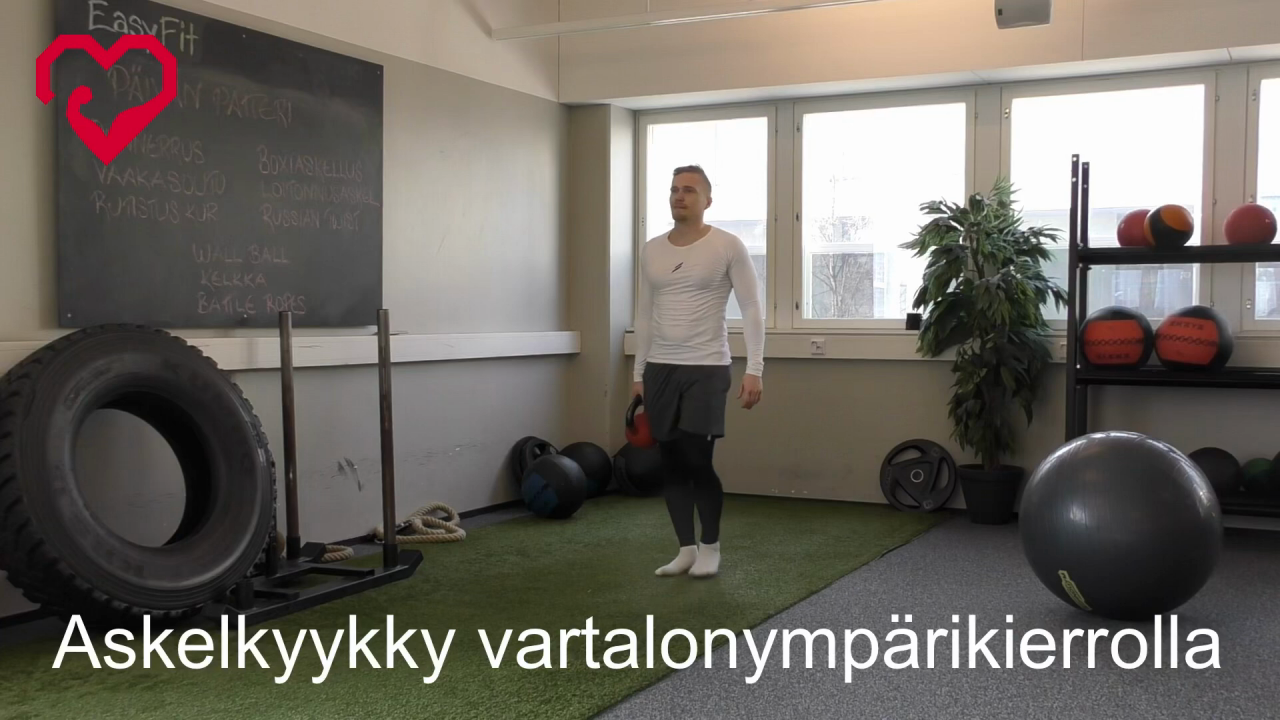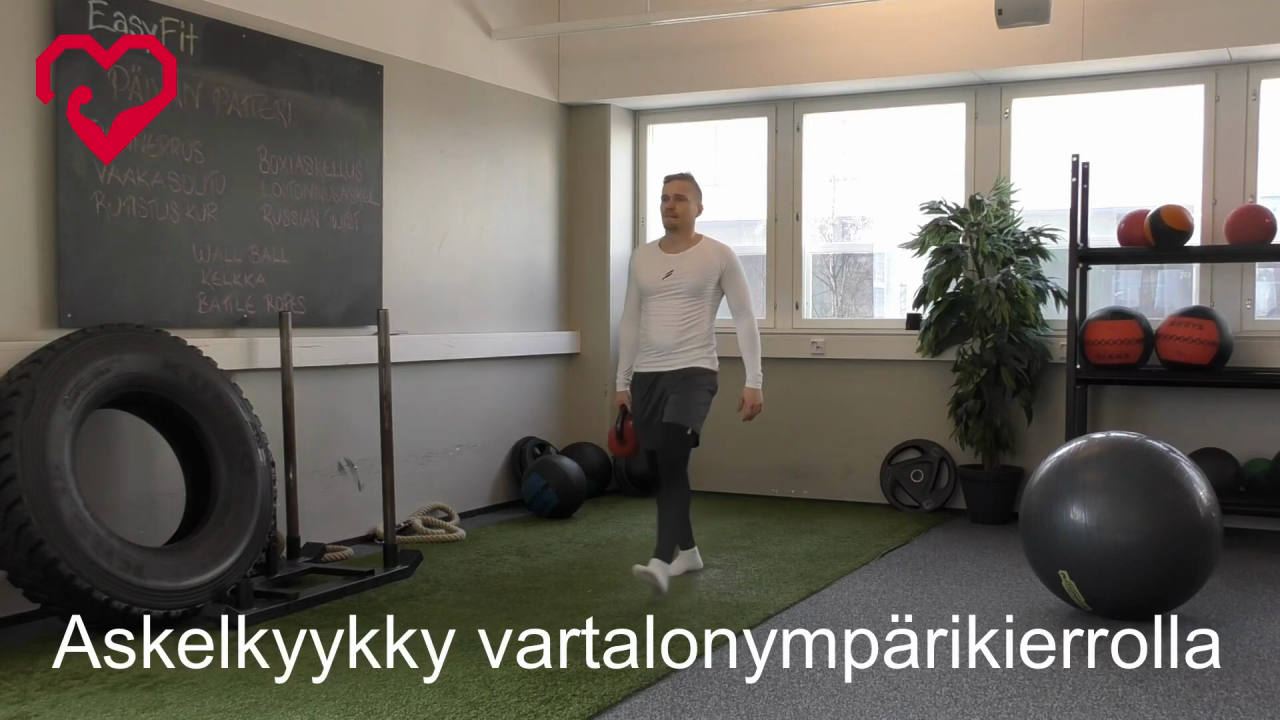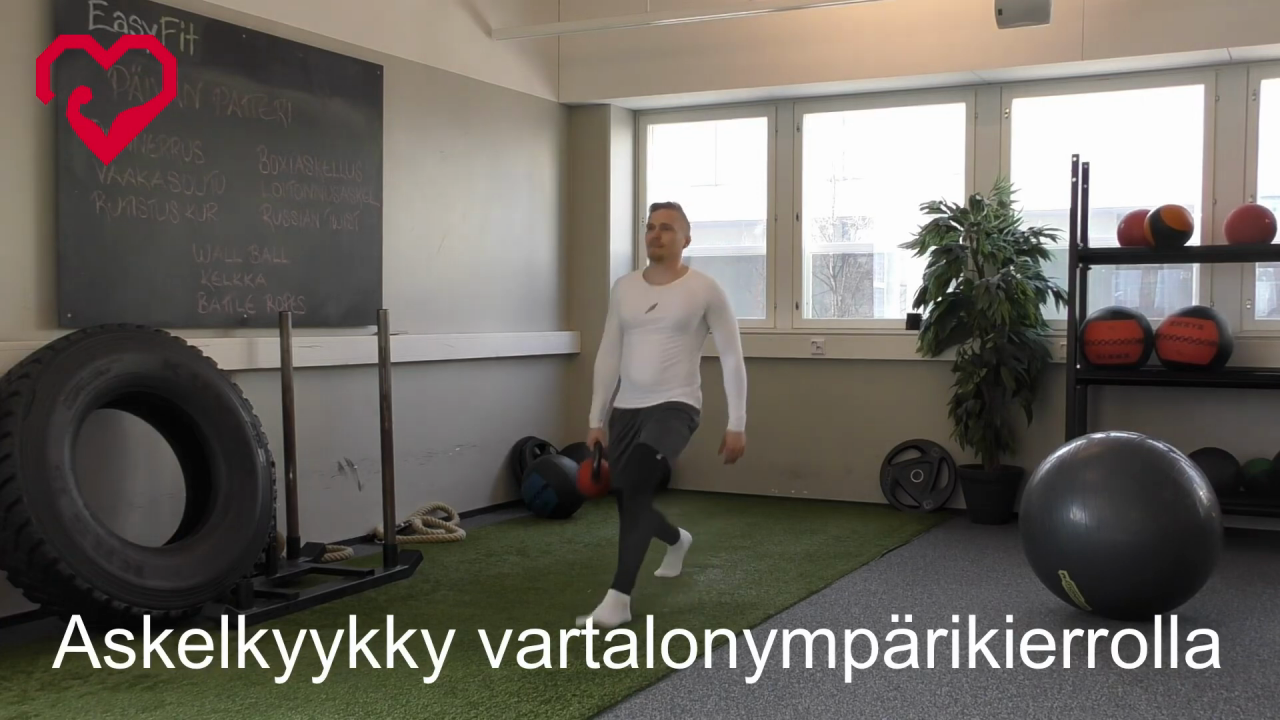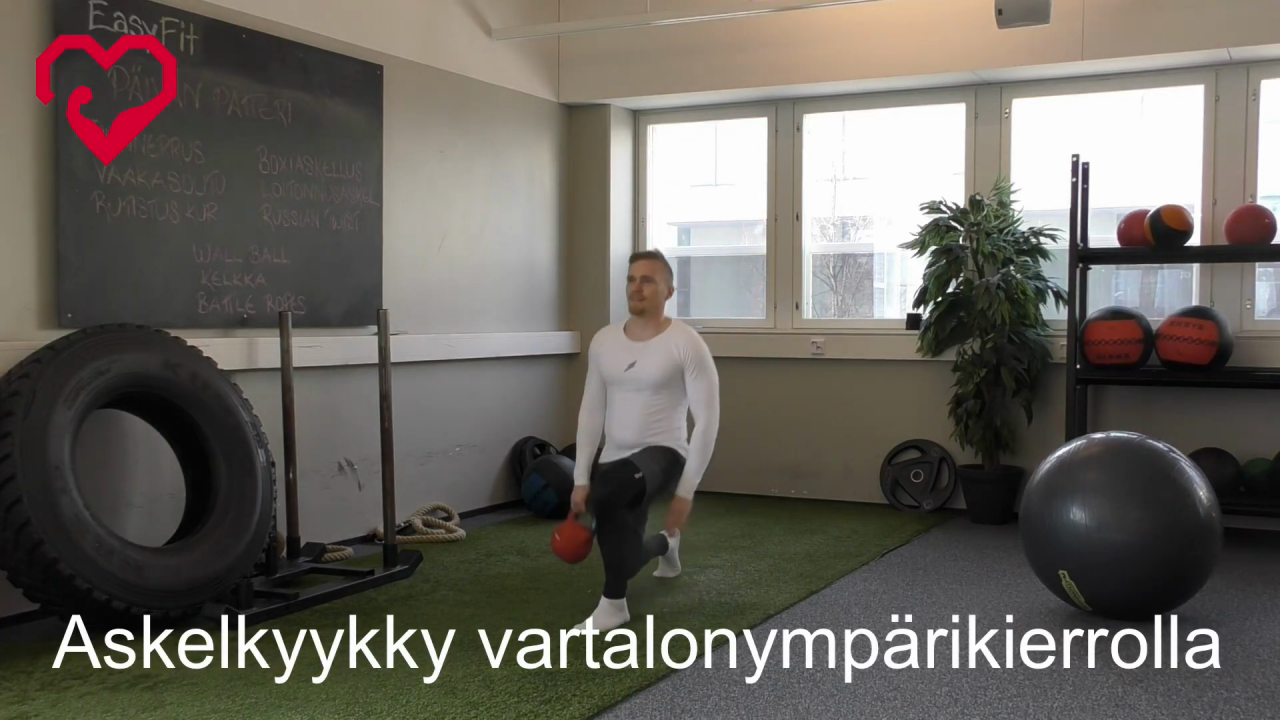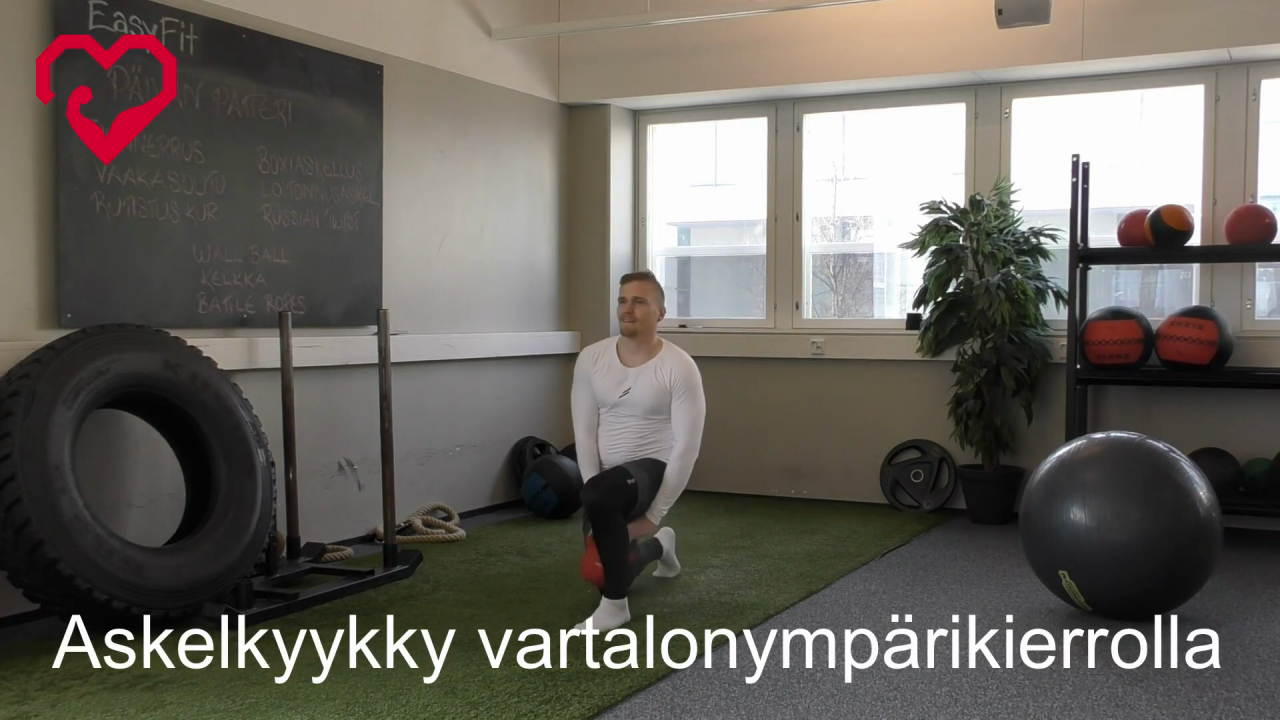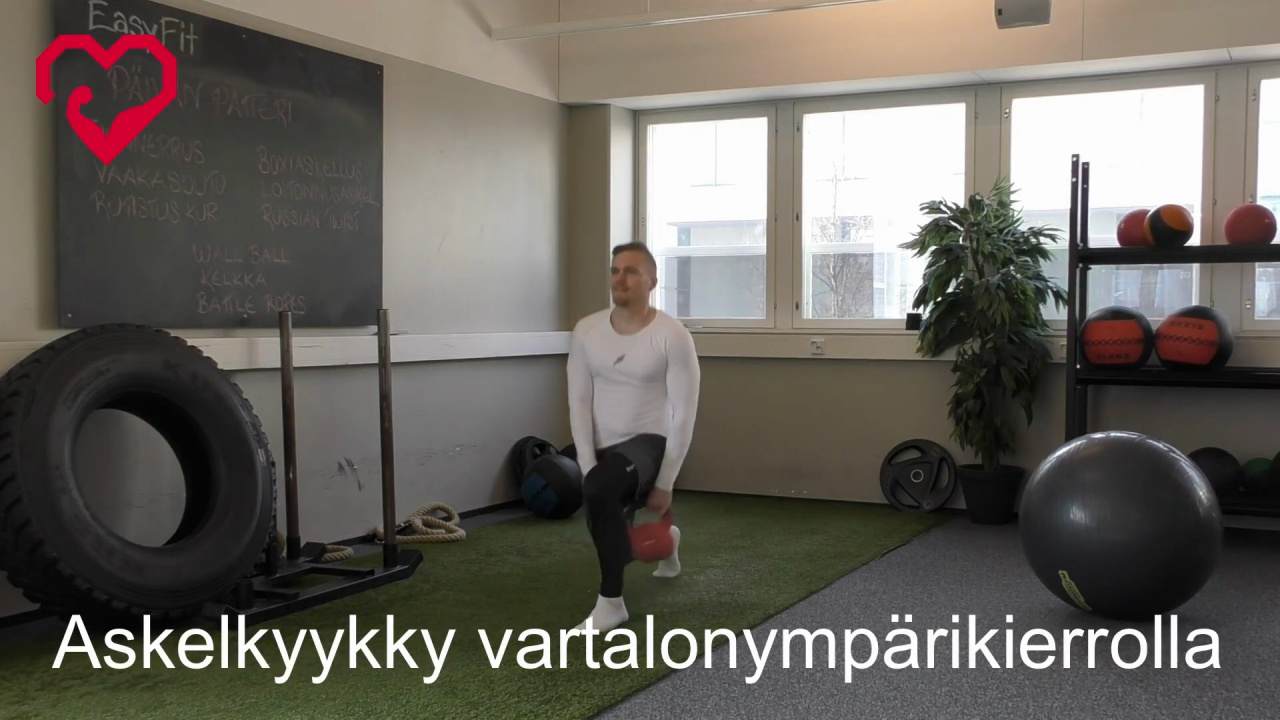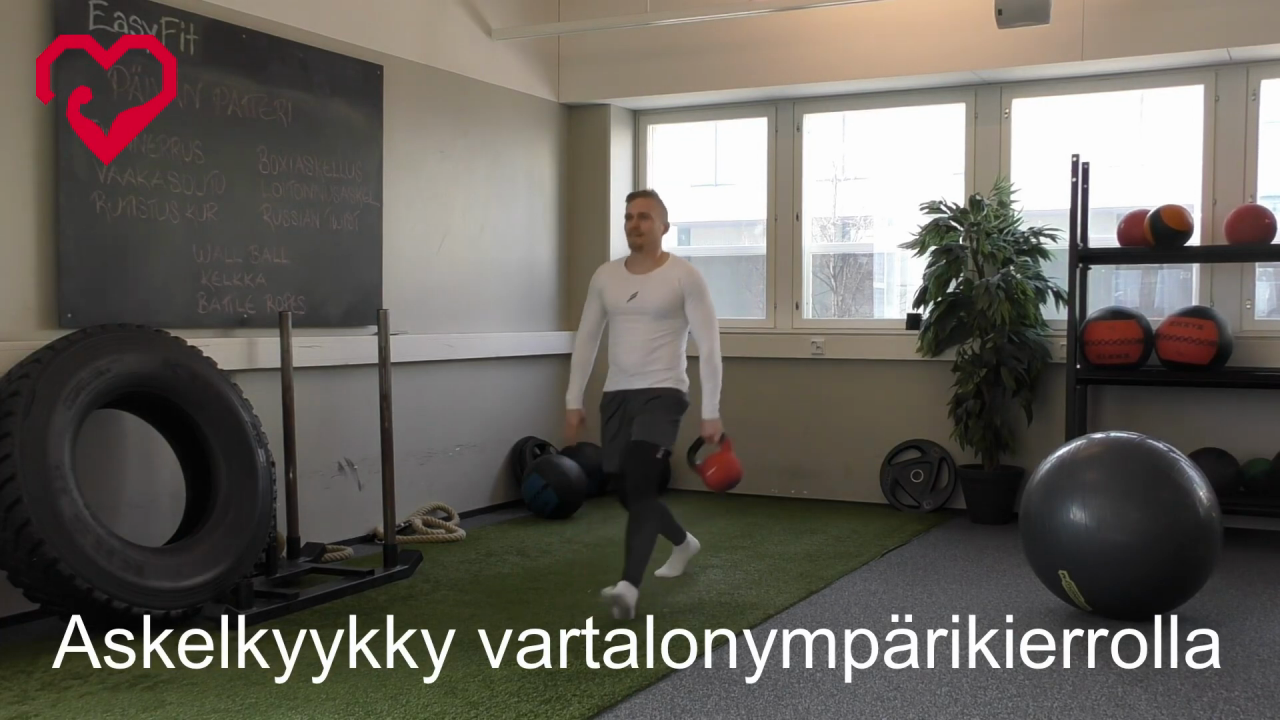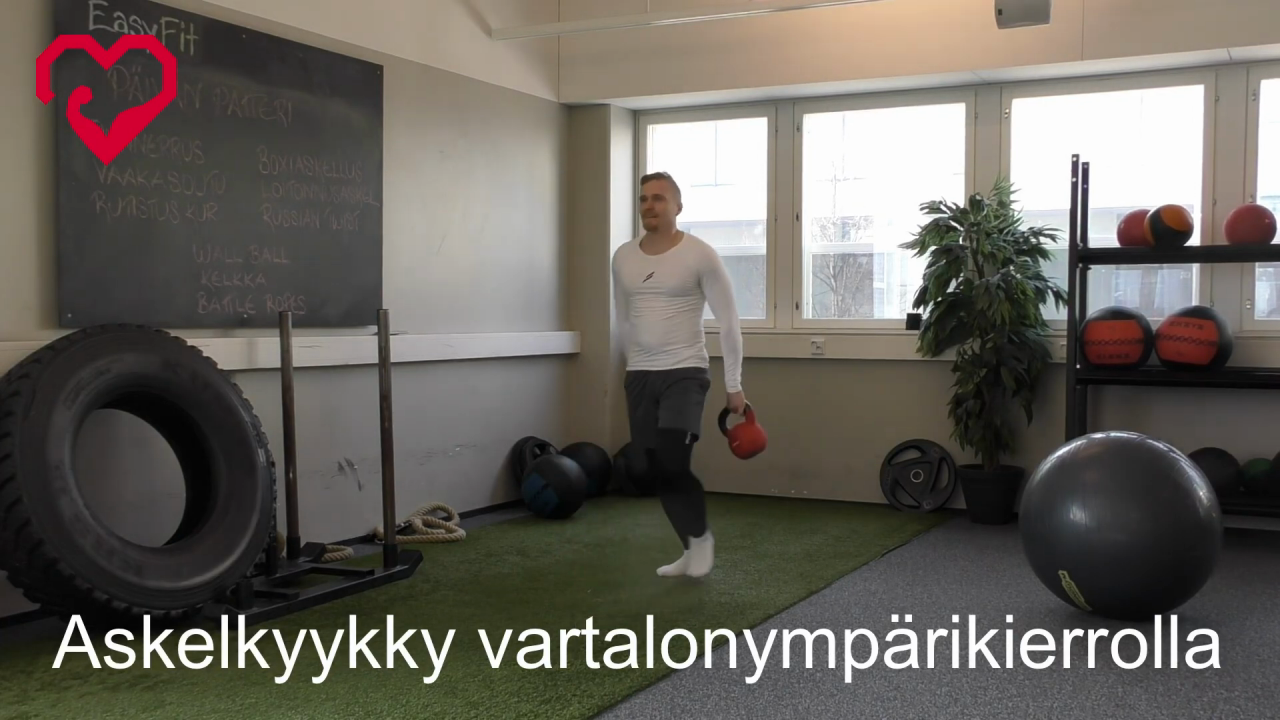
dt=0.3s
person 1, frame 1
left shoulder: (727, 246)
right shoulder: (652, 250)
left elbow: (752, 310)
left wrist: (754, 370)
right wrist: (638, 373)
left hip: (706, 368)
right hip: (661, 370)
left knee: (697, 462)
right knee: (671, 464)
left ankle: (710, 546)
right ankle: (686, 549)
person 1, frame 2
left shoulder: (719, 256)
right shoulder: (641, 258)
left elbow: (745, 320)
right elbow: (630, 323)
left wrist: (754, 381)
right wrist: (622, 382)
left hip: (693, 373)
right hip: (647, 375)
left knee: (671, 465)
right knee: (662, 470)
left ankle: (660, 563)
right ankle: (687, 551)
person 1, frame 3
left shoulder: (704, 289)
right shoulder: (624, 287)
left elbow: (732, 358)
right elbow: (609, 354)
left wrist: (736, 424)
right wrist: (597, 418)
left hip: (674, 406)
right hip: (627, 410)
left knee: (635, 484)
right knee: (632, 502)
left ankle: (618, 599)
right ankle: (677, 541)
person 1, frame 4
left shoulder: (687, 344)
right shoulder: (603, 340)
left elbow: (706, 422)
right elbow: (591, 410)
left wrist: (685, 492)
right wrist: (581, 478)
left hip: (662, 455)
right hip: (614, 459)
left knee: (606, 492)
right knee: (621, 558)
left ankle: (613, 604)
right ankle: (664, 544)
person 1, frame 5
left shoulder: (679, 367)
right shoulder: (590, 359)
left elbow: (687, 447)
right elbow: (584, 433)
left wrist: (653, 514)
right wrist: (594, 507)
left hip: (651, 468)
right hip: (606, 476)
left knee: (599, 495)
left ankle: (614, 606)
right ankle: (659, 545)
person 1, frame 6
left shoulder: (672, 335)
right shoulder: (587, 330)
left elbow: (684, 413)
right elbow: (579, 401)
left wrist: (665, 481)
right wrist: (588, 465)
left hip: (647, 441)
right hip: (602, 448)
left knee: (600, 492)
right knee: (616, 549)
left ankle: (610, 604)
person 1, frame 7
left shoulder: (684, 276)
right shoulder: (605, 276)
left elbow: (708, 346)
right elbow: (586, 340)
left wrist: (711, 412)
right wrist: (574, 402)
left hip: (663, 393)
right hip: (616, 394)
left knee: (638, 484)
right knee: (631, 493)
left ankle: (628, 588)
right ankle: (683, 543)
person 1, frame 8
left shoulder: (699, 255)
right shoulder: (623, 257)
left elbow: (728, 320)
left wrist: (734, 386)
left hip: (685, 373)
right hip: (640, 376)
left knee: (674, 465)
right knee: (658, 471)
left ankle: (701, 539)
right ankle: (691, 547)
